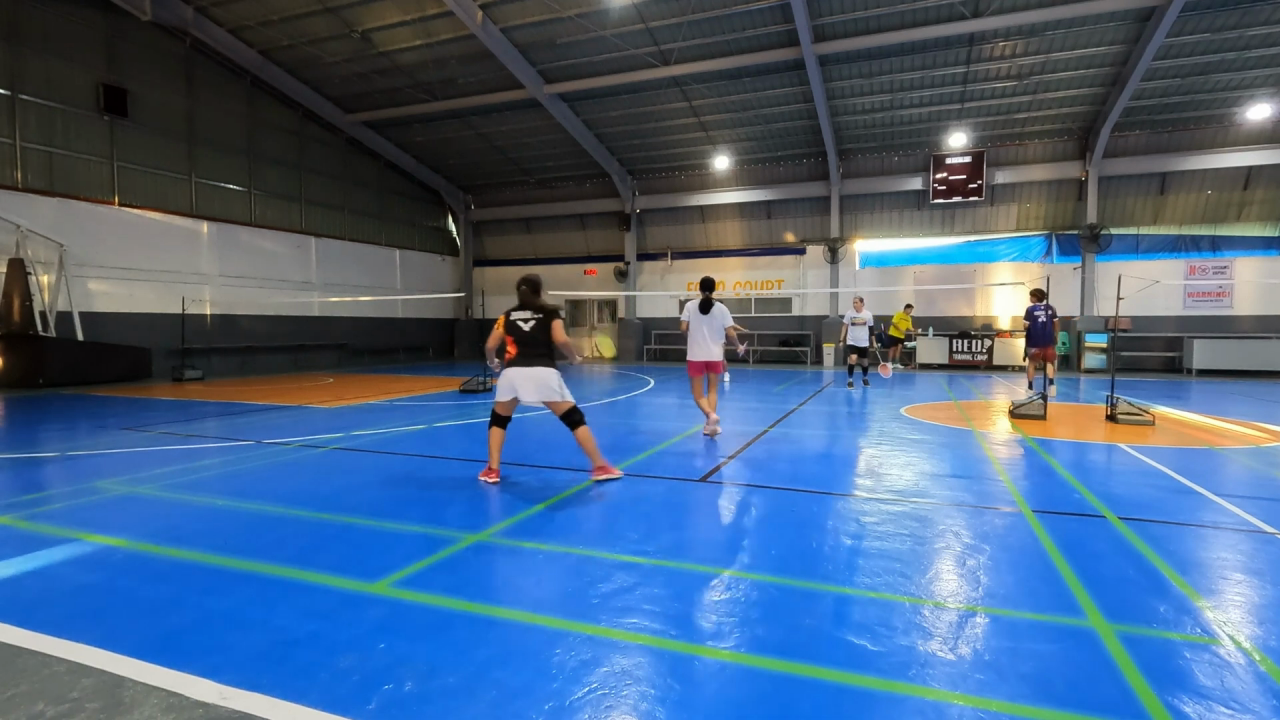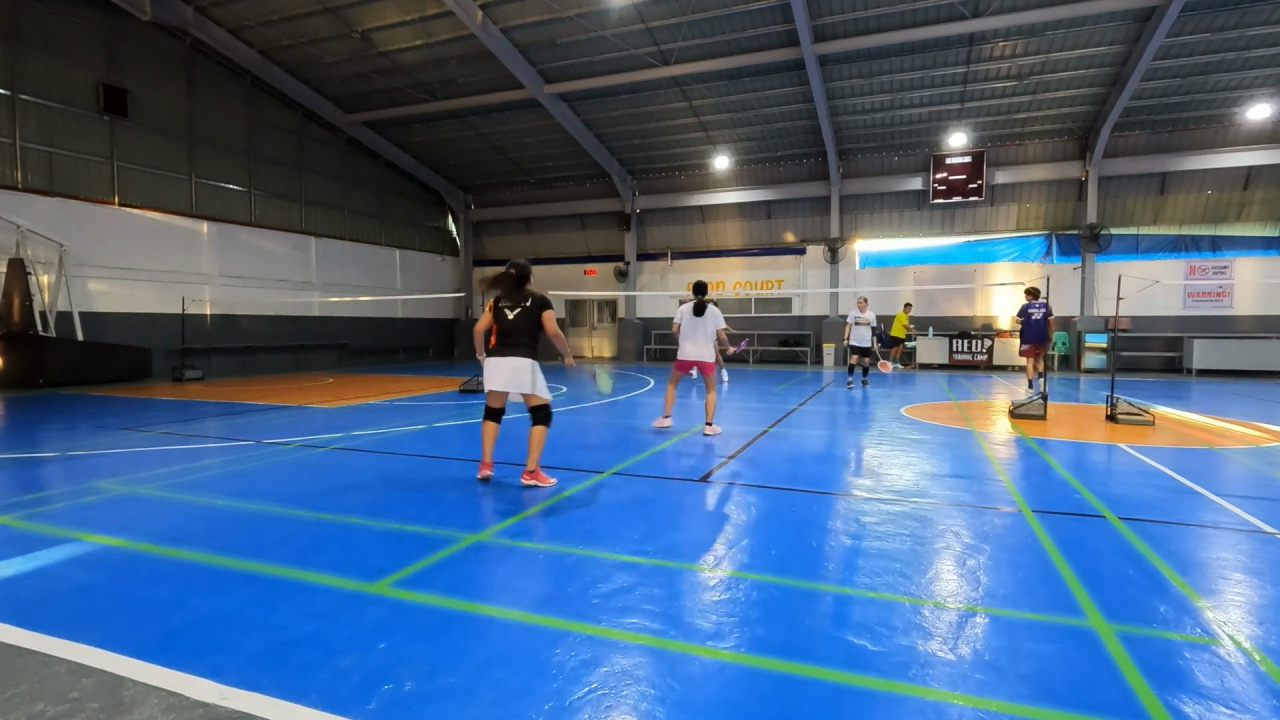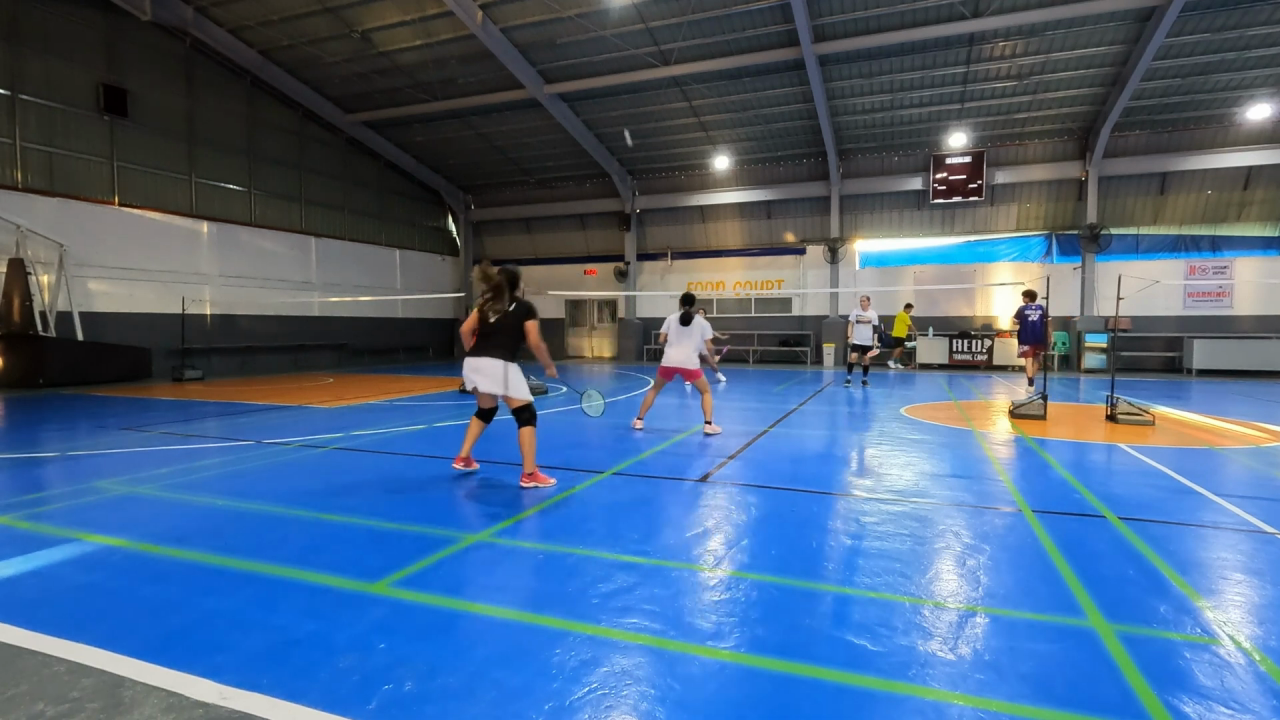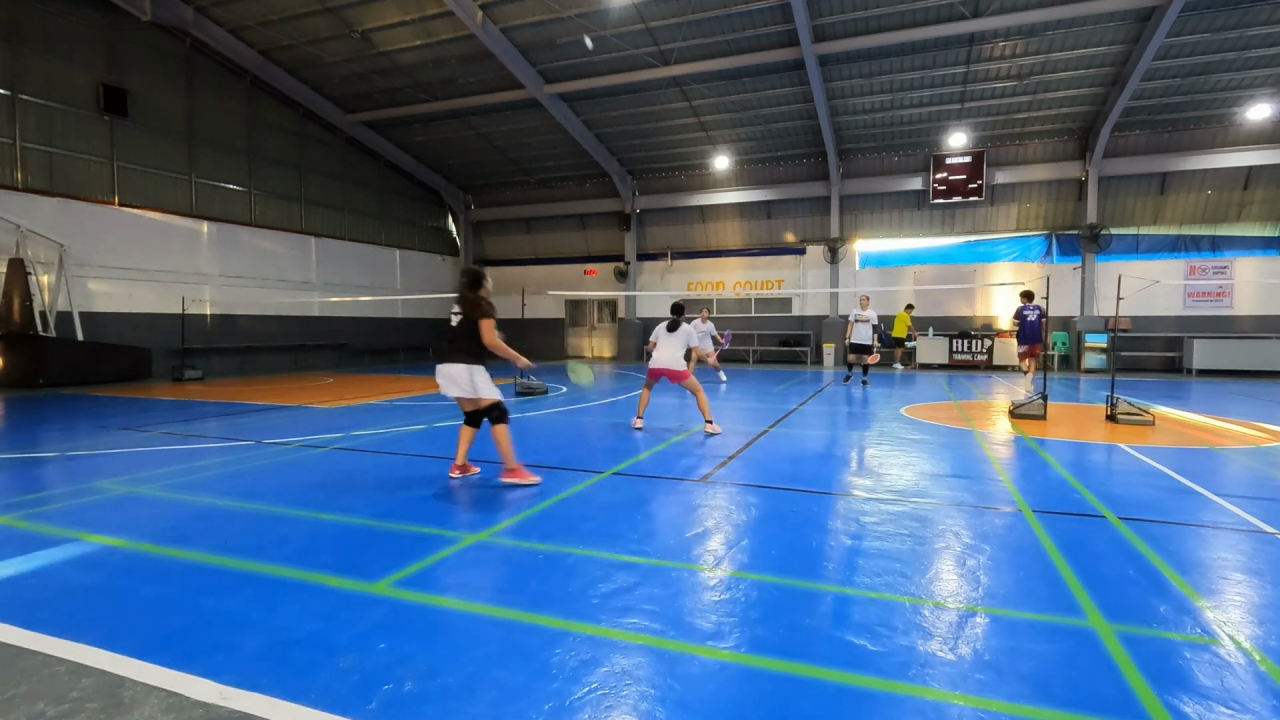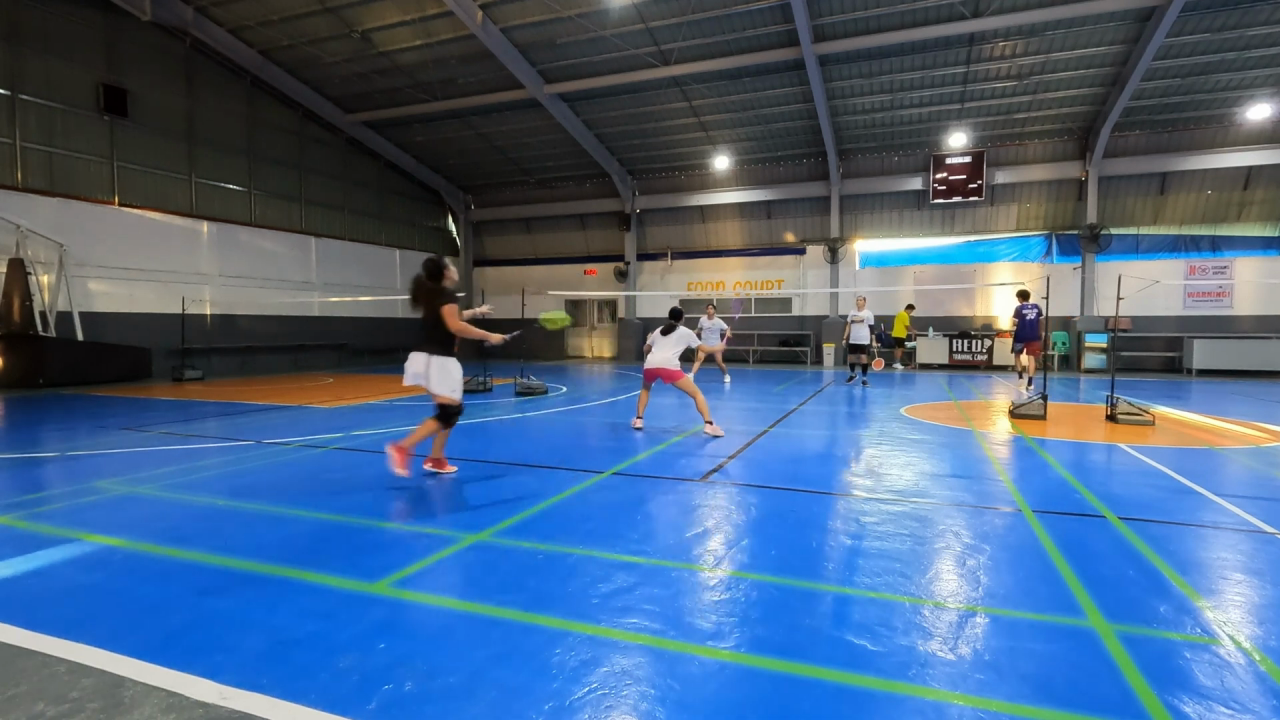
dt=0.2s
person 1, frame 1
left shoulder: (508, 315)
right shoulder: (550, 312)
left elbow: (490, 346)
right elbow: (560, 340)
left wrist: (493, 361)
right wrist: (574, 357)
left hip: (513, 373)
right hip: (544, 372)
left knee: (499, 419)
right knee: (574, 418)
left ankle: (492, 470)
right ankle: (600, 466)
person 1, frame 2
left shoulder: (497, 301)
right shoulder: (540, 300)
left elbow: (479, 330)
right elbow: (553, 332)
left wrist: (481, 355)
right wrist: (567, 355)
left hip: (496, 361)
right hip: (523, 362)
left knee: (493, 412)
right knee: (541, 415)
left ankle: (486, 463)
right ankle: (531, 471)
person 1, frame 3
left shoulder: (487, 302)
right shoulder: (524, 307)
left elbow: (465, 331)
right elbow: (535, 342)
left wrist: (474, 353)
right wrist: (549, 366)
left hip: (474, 363)
right hip: (500, 365)
left knee: (486, 411)
right knee: (526, 416)
left ankle: (463, 457)
right ankle: (530, 474)
person 1, frame 4
left shoulder: (460, 304)
right shoulder: (483, 306)
right elbow: (490, 342)
right wrist: (517, 359)
left hip: (447, 367)
right hip: (467, 368)
left knee: (473, 416)
right knee: (498, 414)
left ankle: (460, 465)
right ankle: (512, 469)
person 1, frame 5
left shoulder: (436, 293)
right shoulder: (444, 293)
right elbow: (455, 326)
left wrist: (477, 312)
right wrist: (488, 336)
left hip: (431, 358)
right hip: (436, 360)
left knee: (451, 410)
right knee: (448, 415)
left ankle: (435, 459)
right ankle: (402, 449)
